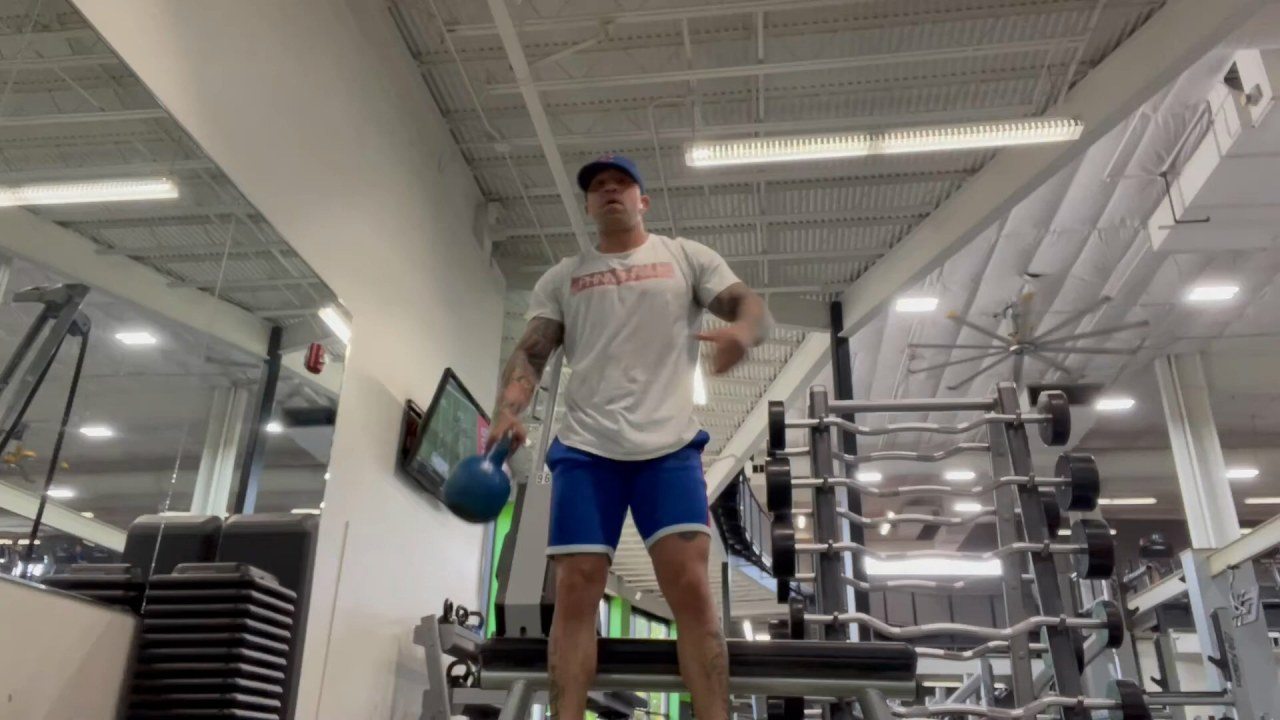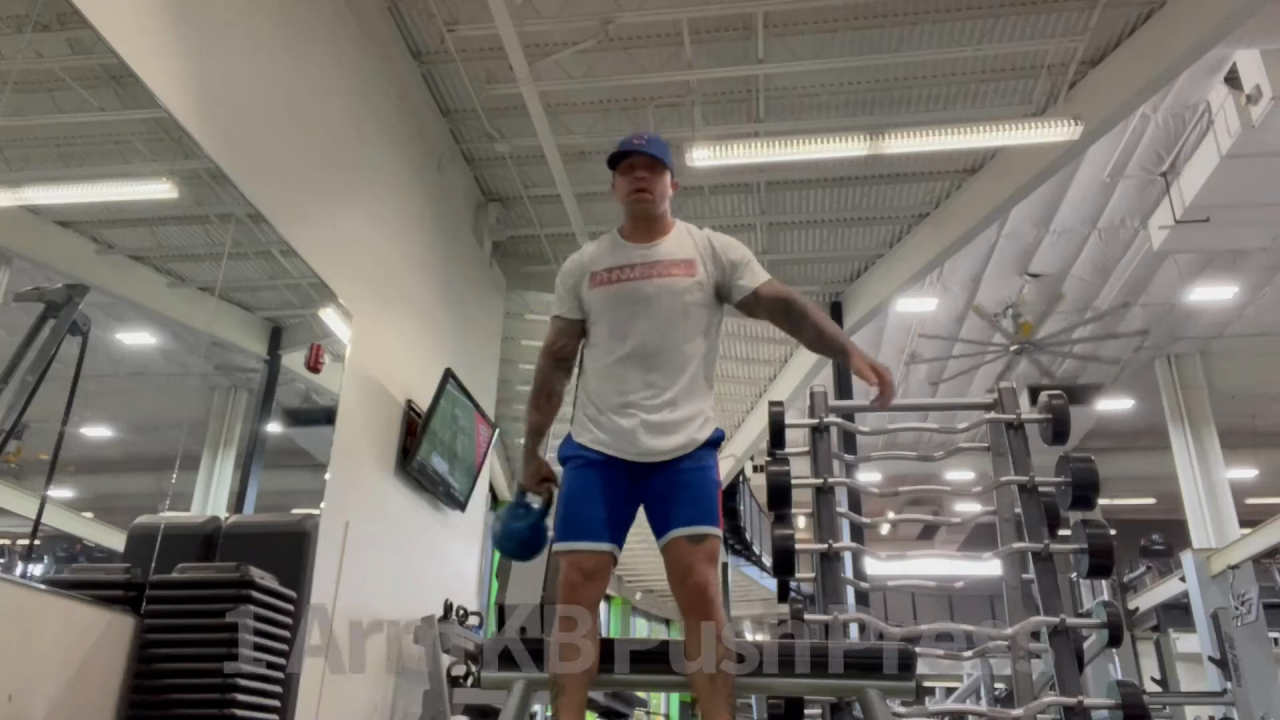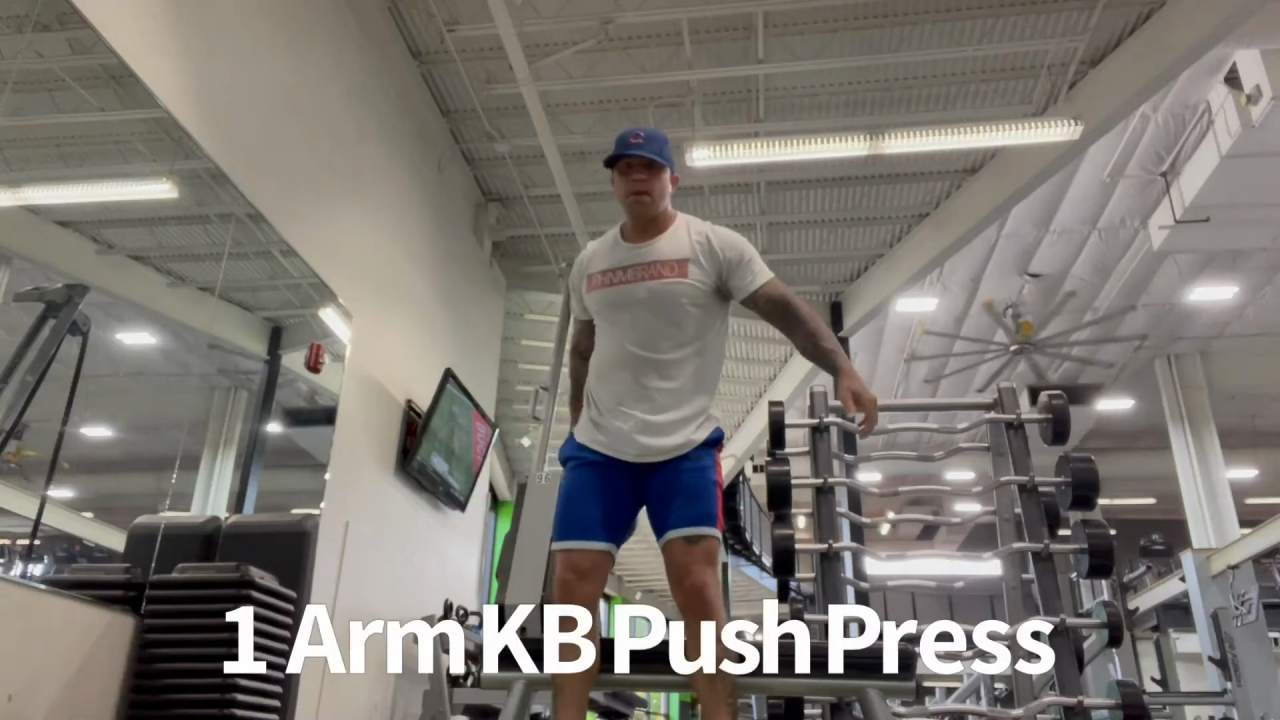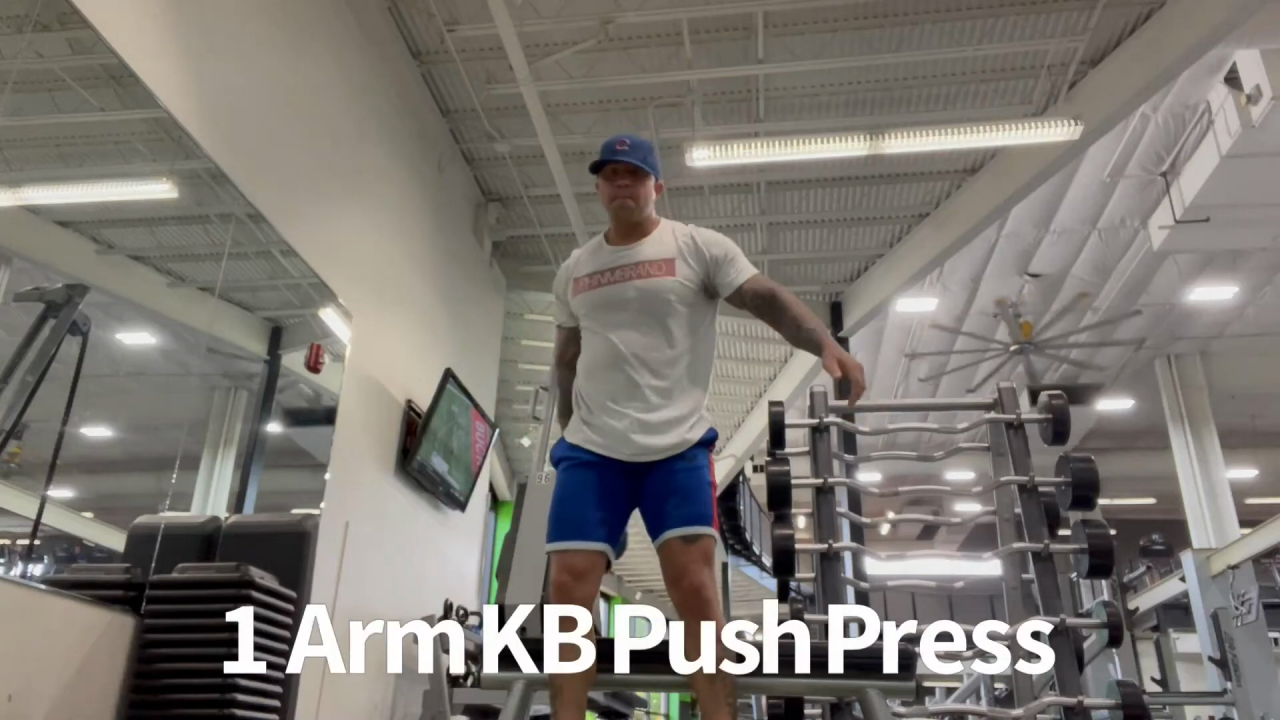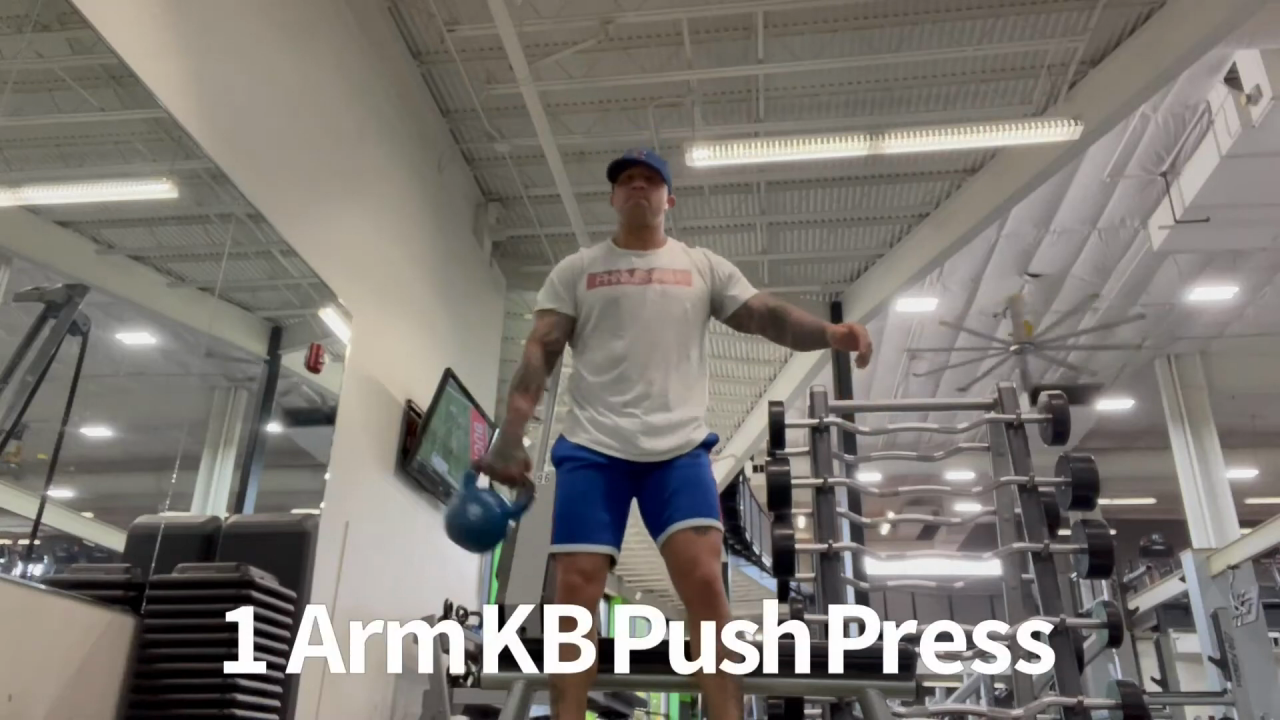
dt=0.3s
person 1, frame 1
left shoulder: (687, 257)
right shoulder: (562, 277)
left elbow: (745, 302)
right elbow: (531, 352)
left wrist: (742, 327)
right wrist: (507, 411)
left hip: (669, 446)
right hip: (585, 450)
left knee: (691, 587)
right knee: (575, 592)
person 1, frame 2
left shoulder: (714, 251)
right shoulder: (582, 266)
left elbow: (784, 306)
right elbow: (556, 357)
left wrist: (850, 350)
right wrist: (531, 451)
left hip: (684, 448)
right hip: (596, 448)
left knee: (698, 589)
right knee: (575, 589)
person 1, frame 3
left shoulder: (716, 246)
right shoulder: (589, 263)
left elbow: (786, 310)
left wrist: (844, 371)
right wrist: (579, 428)
left hip: (685, 447)
right hip: (597, 449)
left knee: (697, 590)
right knee: (572, 589)
person 1, frame 4
left shoulder: (700, 247)
right shoulder: (573, 271)
left elbow: (770, 301)
left wrist: (827, 344)
right wrist: (575, 434)
left hip: (678, 447)
right hip: (590, 451)
left knee: (695, 588)
right knee: (568, 589)
person 1, frame 5
left shoulder: (705, 267)
right shoulder: (576, 269)
left elbow: (769, 316)
right elbow: (539, 352)
left wrist: (829, 332)
right wrist: (510, 439)
left hip: (679, 449)
right hip: (592, 449)
left knee: (704, 583)
right knee: (575, 590)
